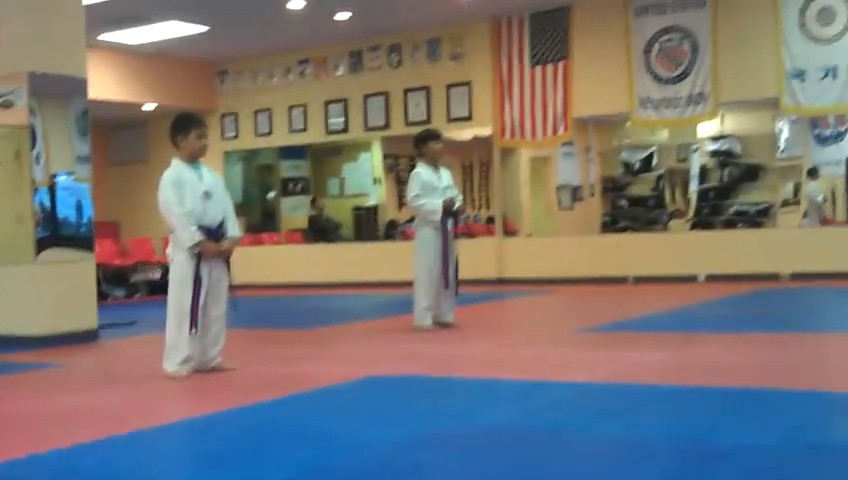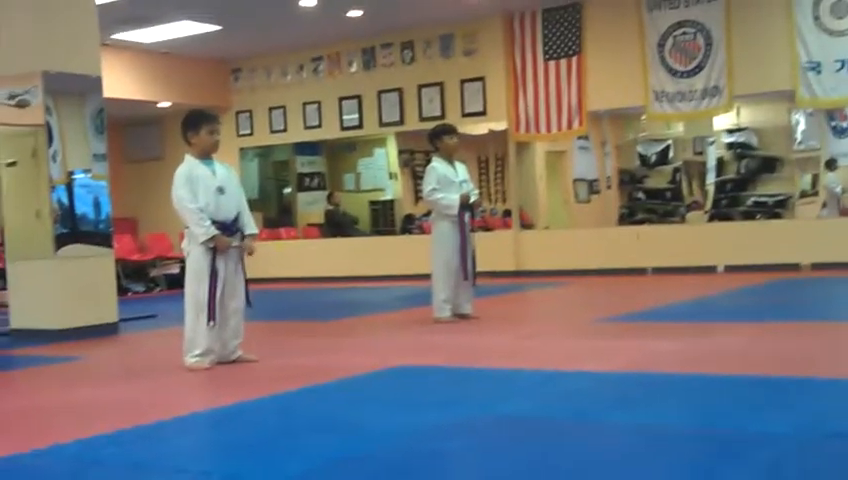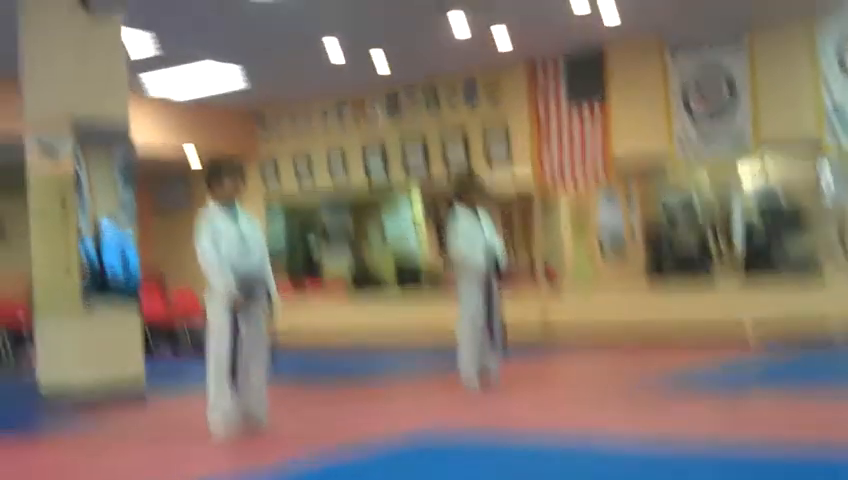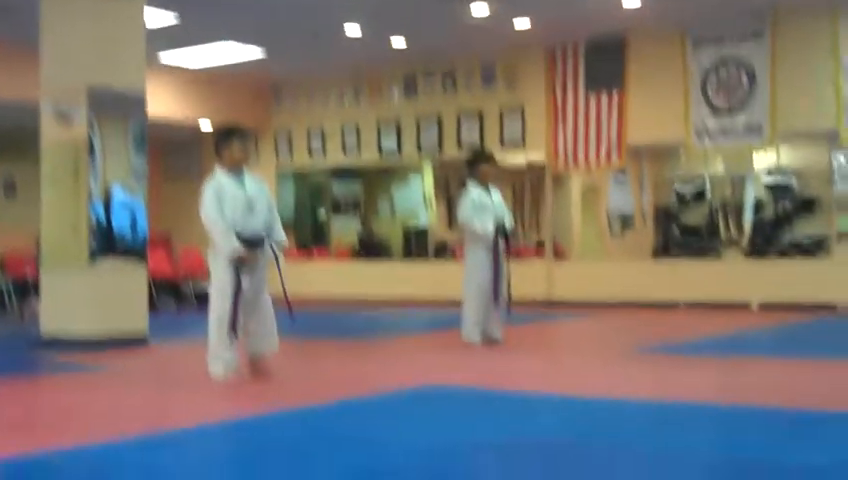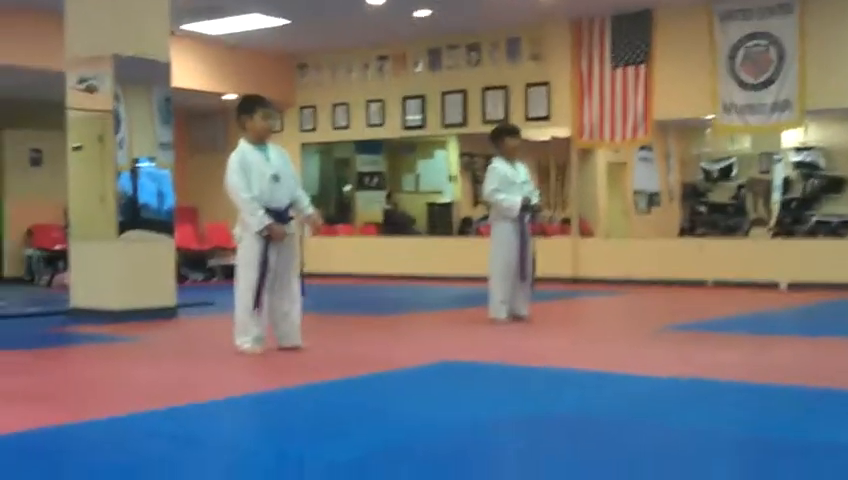
dt=0.3s
person 1, frame 1
left shoulder: (212, 175)
right shoulder: (172, 176)
left elbow: (227, 207)
right elbow: (175, 214)
left wrist: (231, 238)
right wrist: (200, 242)
left hip: (217, 248)
right hip: (188, 249)
left knee: (215, 306)
right knee: (184, 305)
left ankle: (209, 358)
right ankle: (178, 362)
person 1, frame 2
left shoulder: (226, 171)
right shoulder: (185, 172)
left elbow: (240, 203)
right elbow: (188, 209)
left wrist: (249, 235)
right wrist: (213, 236)
left hip: (232, 241)
right hip: (204, 244)
left knee: (233, 299)
right knee: (202, 300)
left ankle: (230, 350)
right ankle: (198, 354)
person 1, frame 3
left shoulder: (249, 221)
right shoulder: (209, 222)
left elbow: (263, 259)
right elbow: (211, 263)
left wrist: (269, 294)
right wrist: (234, 292)
left hip: (255, 299)
right hip: (226, 301)
left knee: (256, 359)
right knee: (224, 360)
left ankle: (254, 414)
right ankle: (223, 419)
person 1, frame 4
left shoulder: (257, 184)
right shoulder: (214, 186)
left elbow: (270, 214)
right elbow: (214, 223)
left wrist: (279, 242)
right wrist: (237, 251)
left hip: (257, 255)
right hip: (229, 258)
left knee: (260, 309)
right knee: (225, 312)
left ankle: (259, 357)
right ankle: (222, 365)
person 1, frame 5
left shoulder: (280, 154)
right shoulder: (239, 157)
left elbow: (294, 187)
right elbow: (241, 196)
left wrist: (308, 212)
right wrist: (266, 225)
left hip: (284, 227)
right hip: (255, 230)
left knee: (287, 285)
right knee: (252, 284)
left ankle: (288, 336)
right ankle: (248, 339)
person 2, frame 1
left shoulder: (446, 173)
right shoulder: (418, 174)
left elbow: (455, 197)
right elbow: (413, 201)
left wrist: (457, 206)
right wrist: (440, 206)
left hip: (445, 228)
right hip: (428, 229)
left knee: (448, 273)
right knee: (427, 273)
left ankle: (443, 316)
right ankle: (424, 319)
person 2, frame 2
left shoulder: (461, 167)
right shoulder: (434, 168)
left elbow: (470, 190)
right elbow: (429, 195)
left wrist: (473, 200)
right wrist: (457, 201)
left hip: (462, 221)
right hip: (445, 222)
left knee: (465, 265)
right knee: (446, 266)
left ankle: (462, 307)
right ankle: (442, 311)
person 2, frame 3
left shoulder: (485, 219)
right shoulder: (459, 221)
left elbow: (496, 245)
right elbow: (457, 251)
left wrist: (500, 259)
right wrist: (483, 261)
left hip: (489, 281)
right hip: (472, 281)
left knee: (492, 325)
right knee: (471, 327)
left ankle: (489, 370)
right ankle: (470, 374)
person 2, frame 4
left shoulder: (495, 194)
right shoulder: (471, 194)
left elbow: (505, 217)
right elbow: (465, 220)
left wrist: (506, 227)
right wrist: (490, 228)
left hip: (496, 247)
right hip: (478, 247)
left knee: (497, 289)
right knee: (477, 290)
left ankle: (492, 331)
right ankle: (472, 334)
person 2, frame 5
left shoulder: (522, 168)
right shoulder: (495, 168)
left elbow: (532, 191)
right elbow: (490, 194)
left wrist: (533, 202)
right wrist: (517, 203)
left hip: (522, 222)
right hip: (504, 222)
left knee: (523, 266)
right knee: (503, 267)
left ankle: (518, 309)
right ankle: (499, 311)
